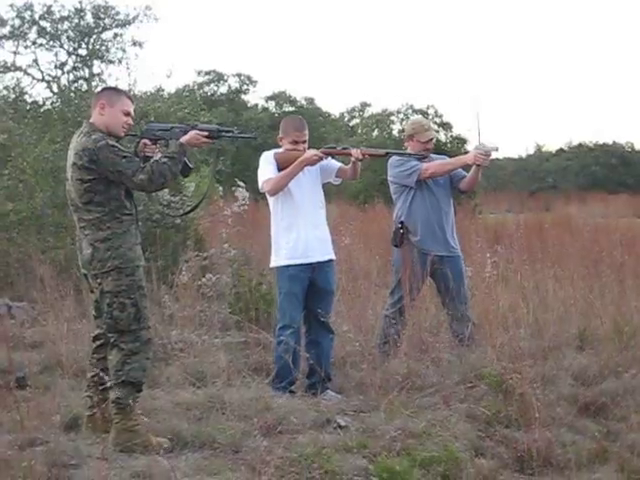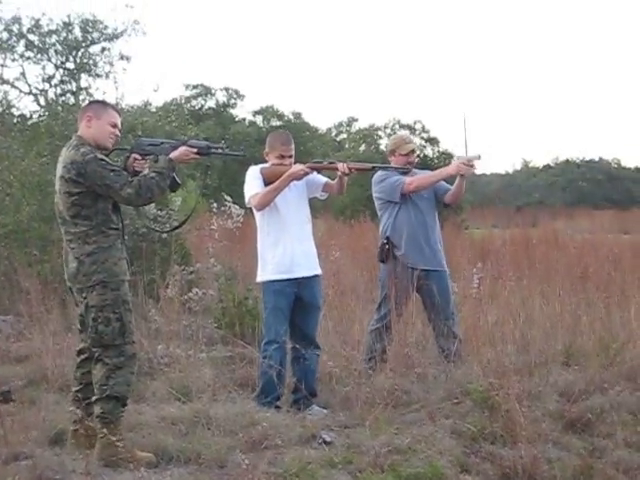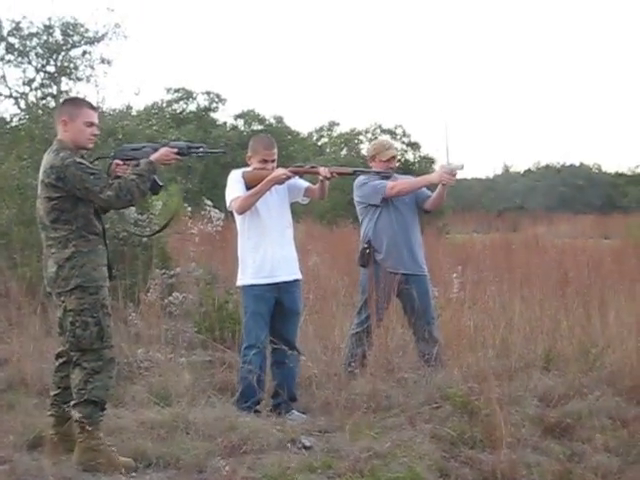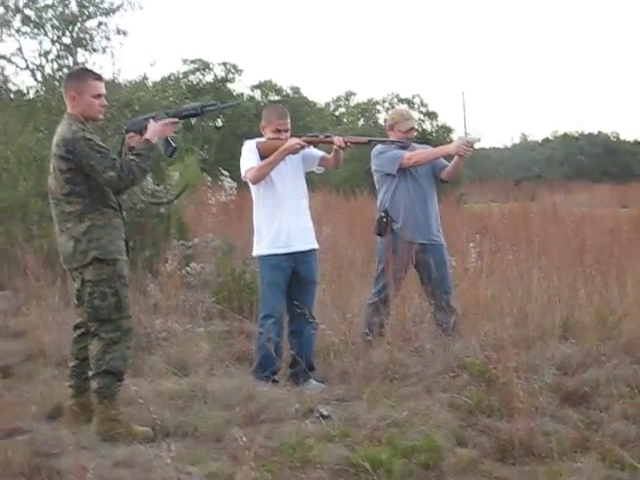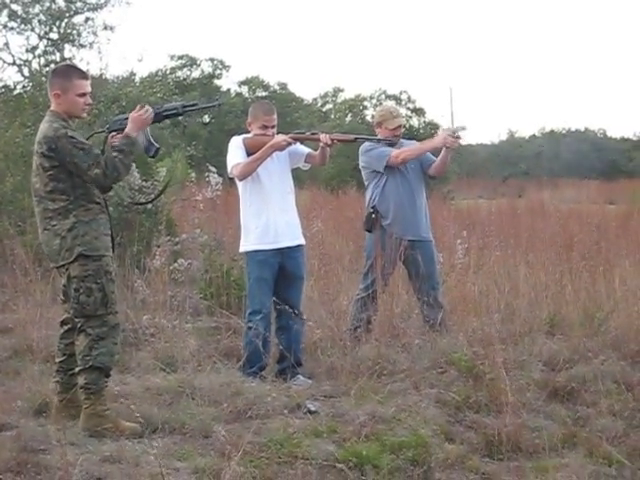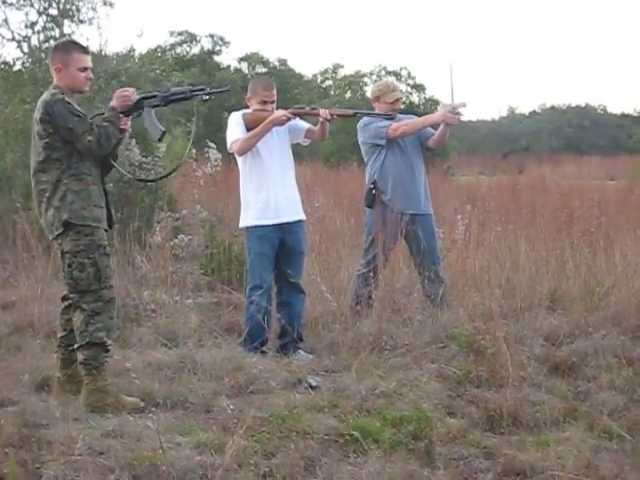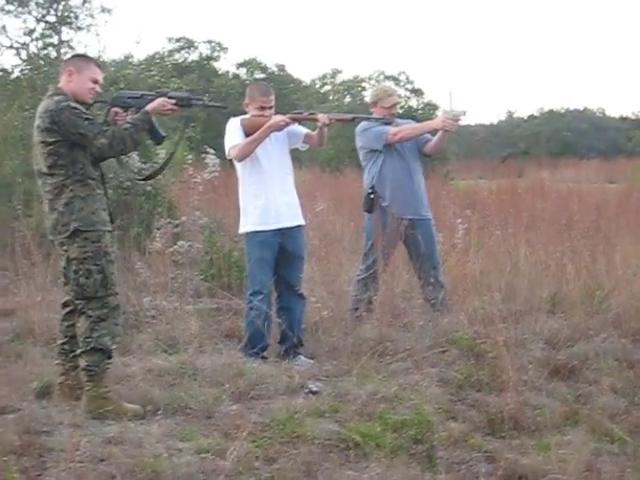
dt=0.7s
person 1, frame 1
left shoulder: (84, 142)
right shoulder: (97, 145)
left elbow: (126, 179)
right elbow: (149, 180)
left wrist: (140, 156)
right wrist: (181, 145)
left hip: (99, 253)
right hip: (116, 255)
left knee: (108, 333)
right knee: (133, 337)
left ankle: (99, 412)
right ankle: (125, 426)
person 1, frame 2
left shoulder: (74, 156)
right shoulder: (85, 158)
left elbow: (116, 192)
right elbow: (137, 194)
left wrist: (130, 171)
right wrist: (170, 161)
left hip: (86, 268)
right hip: (101, 269)
left knee: (93, 347)
right knee: (117, 351)
left ankle: (84, 426)
right ankle: (110, 441)
person 1, frame 3
left shoulder: (58, 160)
right shoulder: (66, 163)
left elbow: (95, 205)
right elbow: (118, 197)
left wrist: (113, 177)
right wrist: (151, 164)
left hip: (69, 272)
right hip: (81, 273)
left knee: (72, 352)
right knee: (96, 356)
left ankle: (61, 432)
right ankle: (89, 445)
person 1, frame 4
left shoulder: (70, 135)
right shoulder: (76, 137)
left elbow: (108, 183)
right elbow: (121, 177)
left wrist: (131, 151)
right wrist: (149, 142)
left hip: (84, 246)
right hip: (98, 247)
left knee: (90, 324)
right knee: (113, 327)
left ankle: (80, 404)
right ankle: (107, 416)
person 1, frame 5
left shoulder: (55, 131)
right shoulder: (59, 134)
left elbow: (92, 179)
right elbow: (106, 173)
left wrist: (111, 150)
right wrist: (131, 133)
left hip: (72, 242)
right hip: (84, 243)
left knee: (77, 320)
right knee: (101, 323)
left ankle: (67, 400)
right ankle: (94, 411)
person 1, frame 6
left shoulder: (61, 105)
right shoulder: (56, 103)
left elbow: (95, 163)
right elbow: (95, 142)
left wrist: (117, 132)
right wrist: (114, 110)
left hip: (76, 214)
right hip: (77, 216)
left knee: (79, 296)
right knee: (97, 297)
left ankle: (68, 373)
right ankle: (95, 387)
person 1, frame 7
left shoulder: (53, 109)
right shoulder: (63, 109)
left elbow: (91, 151)
right elbow: (109, 144)
left wrist: (114, 126)
right wrist: (147, 113)
left hip: (70, 221)
right hip: (82, 221)
left knee: (79, 301)
right knee: (101, 303)
left ankle: (70, 379)
right ankle: (96, 393)
person 2, frame 1
left shoulder: (317, 160)
right shoulder: (270, 159)
left elbow: (349, 175)
right elbow: (271, 188)
left wrist: (355, 161)
right wrist: (301, 162)
left hip: (322, 255)
right hip: (290, 258)
left knee: (321, 324)
right knee: (289, 325)
left ankle: (318, 384)
right ankle: (282, 387)
person 2, frame 2
left shoulder: (303, 174)
right shoulder: (256, 173)
left elbow: (336, 190)
right elbow: (258, 202)
left wrist: (342, 176)
right wrist: (288, 176)
left hip: (308, 270)
right hip: (276, 273)
left knee: (307, 340)
right knee: (275, 340)
left ankle: (304, 398)
right ankle: (267, 402)
person 2, frame 3
left shoulder: (285, 178)
right shoulder: (238, 177)
left elbow: (317, 195)
right elbow: (239, 206)
left wrist: (323, 180)
right wrist: (269, 181)
left hip: (288, 275)
right hip: (256, 277)
left knee: (287, 344)
right knee: (255, 345)
left ankle: (284, 403)
right ankle: (247, 407)
person 2, frame 4
left shoulder: (299, 149)
right shoulder: (252, 148)
left elbow: (332, 164)
right elbow: (254, 177)
left wrist: (338, 149)
right wrist: (283, 151)
left hip: (304, 245)
right hip: (272, 247)
left knee: (304, 314)
right knee: (272, 315)
left ankle: (302, 373)
right ankle: (265, 377)
person 2, frame 5
left shoulder: (285, 144)
right shoulder: (239, 143)
left elbow: (318, 161)
right elbow: (240, 173)
left wrist: (324, 147)
right wrist: (270, 147)
left hip: (292, 241)
right hip: (259, 243)
left knee: (291, 310)
right knee: (259, 311)
left ankle: (289, 369)
right ankle: (252, 373)
person 2, frame 6
left shoulder: (285, 120)
right shoulder: (238, 119)
left elbow: (318, 137)
right elbow: (239, 148)
left wrist: (323, 122)
right wrist: (269, 123)
left hip: (292, 216)
right hip: (259, 218)
left knee: (292, 284)
right knee: (259, 286)
left ankle: (290, 344)
right ankle: (253, 348)
person 2, frame 7
left shoulder: (283, 125)
right shoulder: (236, 125)
left elbow: (316, 142)
right elbow: (237, 154)
left wrist: (322, 127)
right wrist: (268, 128)
left hip: (291, 220)
right hip: (259, 224)
left knee: (293, 289)
right knee: (260, 292)
left ankle: (290, 349)
right ankle: (254, 353)
person 3, frame 1
left shoulder: (443, 161)
right shoulder: (397, 163)
left elbow: (466, 185)
right elbow: (428, 171)
left wrist: (477, 166)
right wrist: (466, 159)
left hip: (447, 246)
right hip: (412, 246)
left knee: (458, 302)
right knee: (399, 301)
right ankle: (385, 352)
person 3, frame 2
left shoulder: (428, 177)
right shoulder: (382, 179)
left elbow: (450, 198)
right elbow: (411, 185)
left wrist: (461, 177)
right wrist: (449, 170)
left hip: (433, 261)
right hip: (398, 260)
left knee: (445, 317)
right knee: (385, 316)
left ankle: (455, 365)
right ankle: (371, 367)
person 3, frame 3
left shoulder: (409, 181)
right shoulder: (363, 184)
left elbow: (431, 204)
right elbow: (394, 190)
left wrist: (443, 185)
right wrist: (432, 177)
left hip: (413, 265)
right hip: (379, 265)
left knee: (425, 321)
right knee: (366, 321)
left ankle: (435, 369)
right ankle: (352, 370)
person 3, frame 4
left shoulder: (426, 151)
right shoulder: (380, 153)
left elbow: (447, 174)
right elbow: (410, 160)
left wrist: (459, 156)
right wrist: (448, 148)
left hip: (430, 234)
right hip: (396, 234)
left knee: (442, 290)
right knee: (383, 290)
left ankle: (452, 338)
right ankle: (370, 340)
person 3, frame 5
left shoulder: (414, 147)
right shoulder: (369, 150)
left elbow: (435, 170)
right elbow: (398, 158)
left wrist: (447, 150)
right wrist: (435, 142)
left hip: (419, 230)
right hip: (385, 230)
left knee: (430, 286)
right knee: (371, 286)
right ankle: (356, 336)
person 3, frame 6
left shoulder: (412, 120)
right shoulder: (367, 125)
left elbow: (434, 143)
right elbow: (397, 131)
left wrist: (445, 124)
right wrist: (435, 117)
left hip: (419, 205)
right hip: (385, 205)
left knee: (430, 261)
right knee: (372, 262)
left ankle: (441, 310)
right ankle: (357, 312)
person 3, frame 7
left shoulder: (409, 125)
right shoulder: (365, 130)
left elbow: (430, 149)
right elbow: (396, 136)
left wrist: (444, 131)
right wrist: (434, 123)
left hip: (417, 209)
right hip: (383, 210)
left knee: (430, 266)
right knee: (371, 266)
left ankle: (441, 315)
right ankle: (358, 316)
